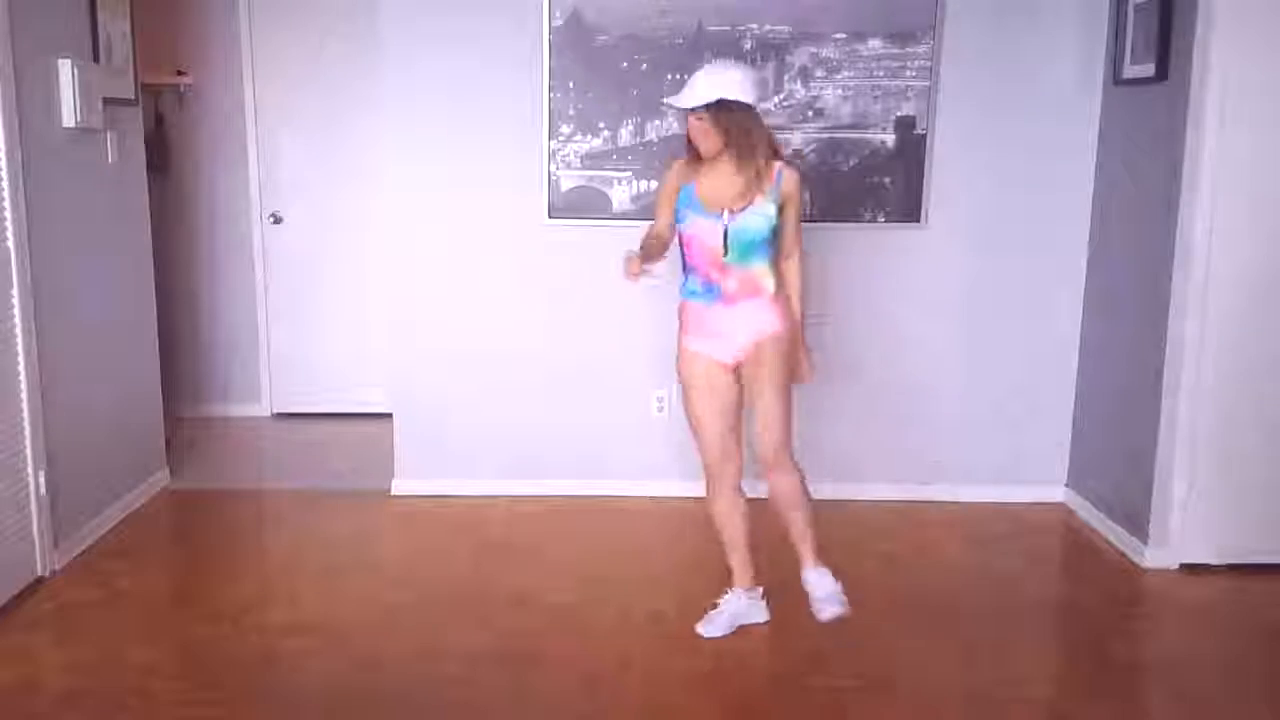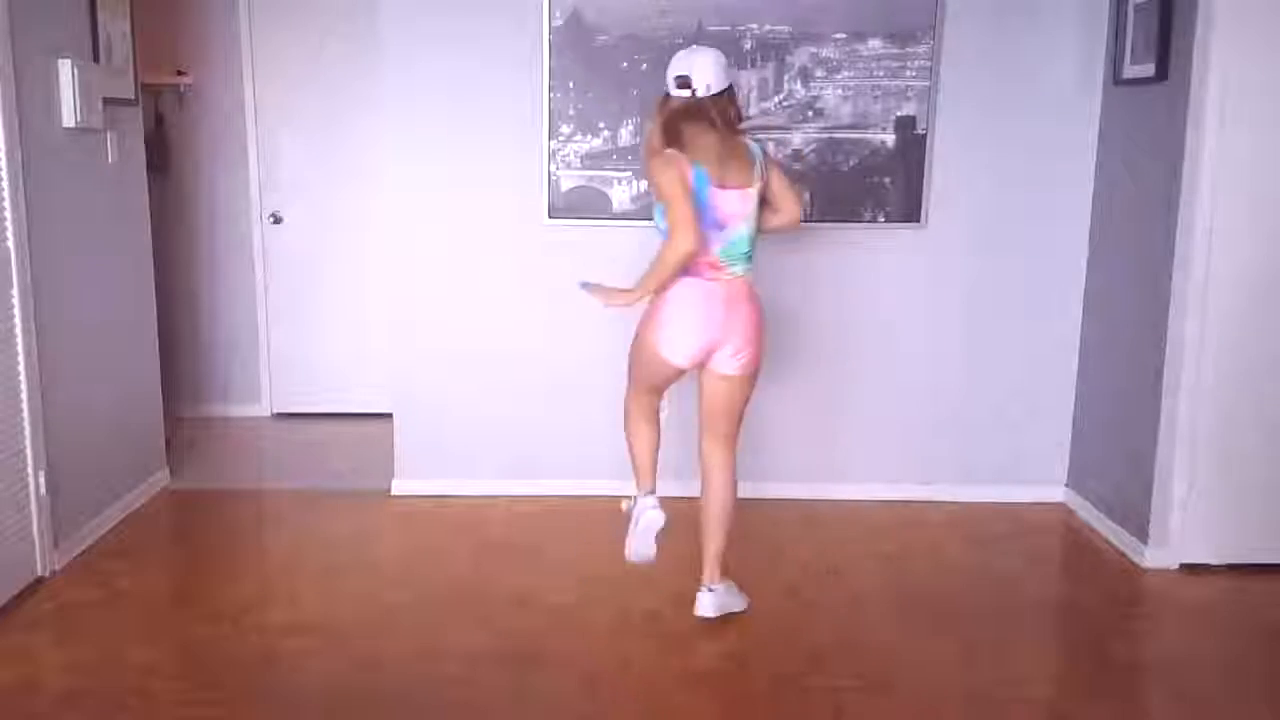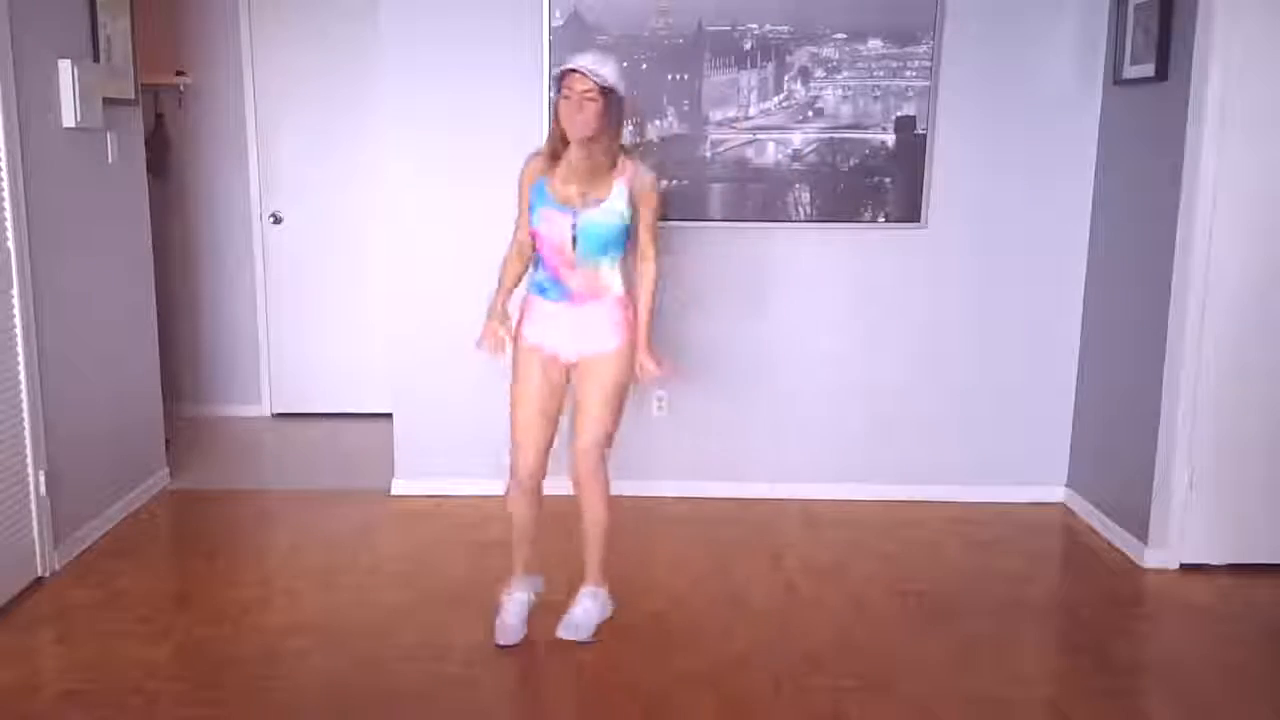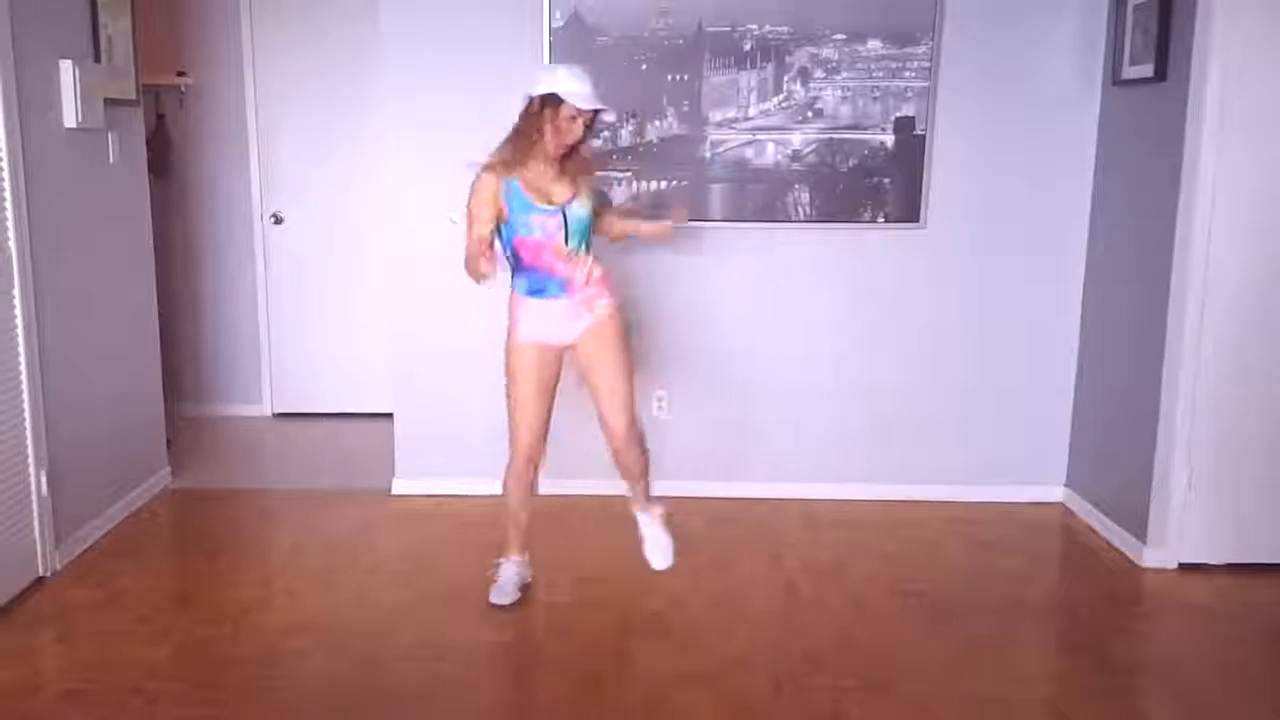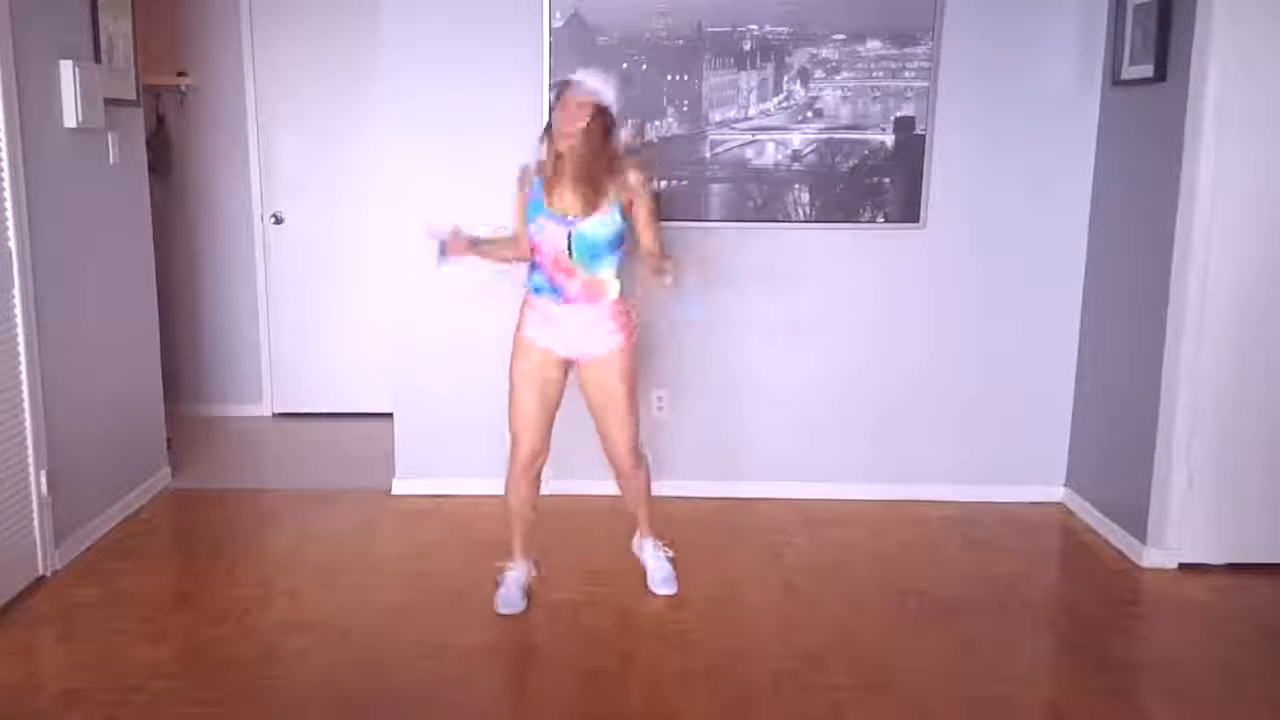
dt=0.7s
person 1, frame 1
left shoulder: (780, 179)
right shoulder: (681, 175)
left elbow: (790, 258)
right elbow: (657, 238)
left wrist: (797, 335)
right wrist: (643, 253)
left hip: (764, 327)
right hip: (701, 334)
left knee: (773, 452)
right knee: (720, 469)
left ankle: (814, 570)
right ankle: (744, 593)
person 1, frame 2
left shoulder: (668, 161)
right shoulder: (753, 156)
left elbow: (683, 244)
right elbow: (790, 213)
left wrist: (638, 292)
left hip: (685, 312)
right hip: (739, 314)
left knee: (641, 401)
right knee: (719, 452)
left ankle: (647, 504)
right ankle: (714, 586)
person 1, frame 3
left shoulder: (635, 179)
right shoulder: (536, 169)
left elbow: (645, 260)
left wrist: (644, 341)
right wrist: (496, 309)
left hip: (603, 331)
right hip: (540, 326)
left knee: (587, 466)
right knee: (525, 463)
left ankle: (593, 591)
right ankle: (521, 582)
person 1, frame 4
left shoulder: (579, 169)
right shoulder: (494, 181)
right elbow: (474, 260)
left wrist: (652, 228)
right wrist: (480, 261)
left hip: (593, 309)
right hip: (534, 319)
left knee: (621, 426)
right knee: (526, 448)
left ankle: (645, 508)
right ankle: (513, 560)
person 1, frame 5
left shoulder: (626, 180)
right shoulder: (535, 176)
left elbow: (651, 246)
left wrist: (661, 267)
right wrist: (470, 243)
left hip: (602, 326)
right hip: (542, 326)
left knee: (624, 450)
right knee: (526, 456)
left ankle: (649, 545)
right ankle: (519, 564)
